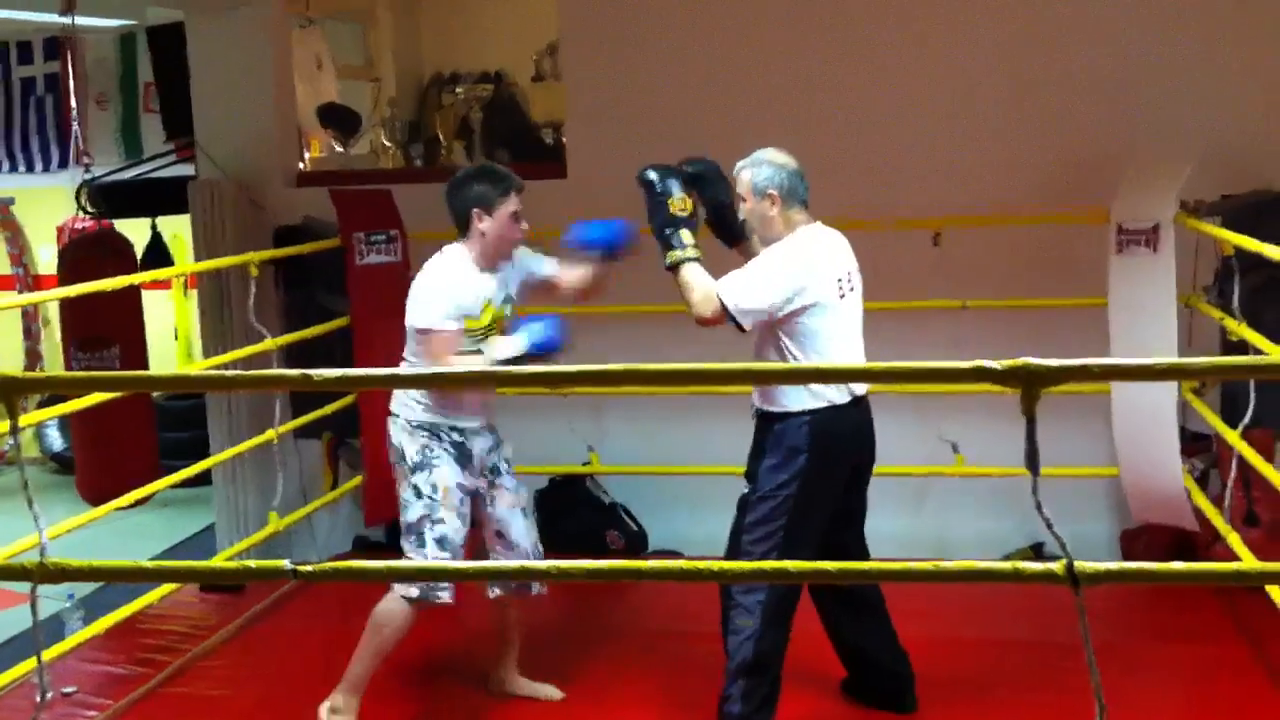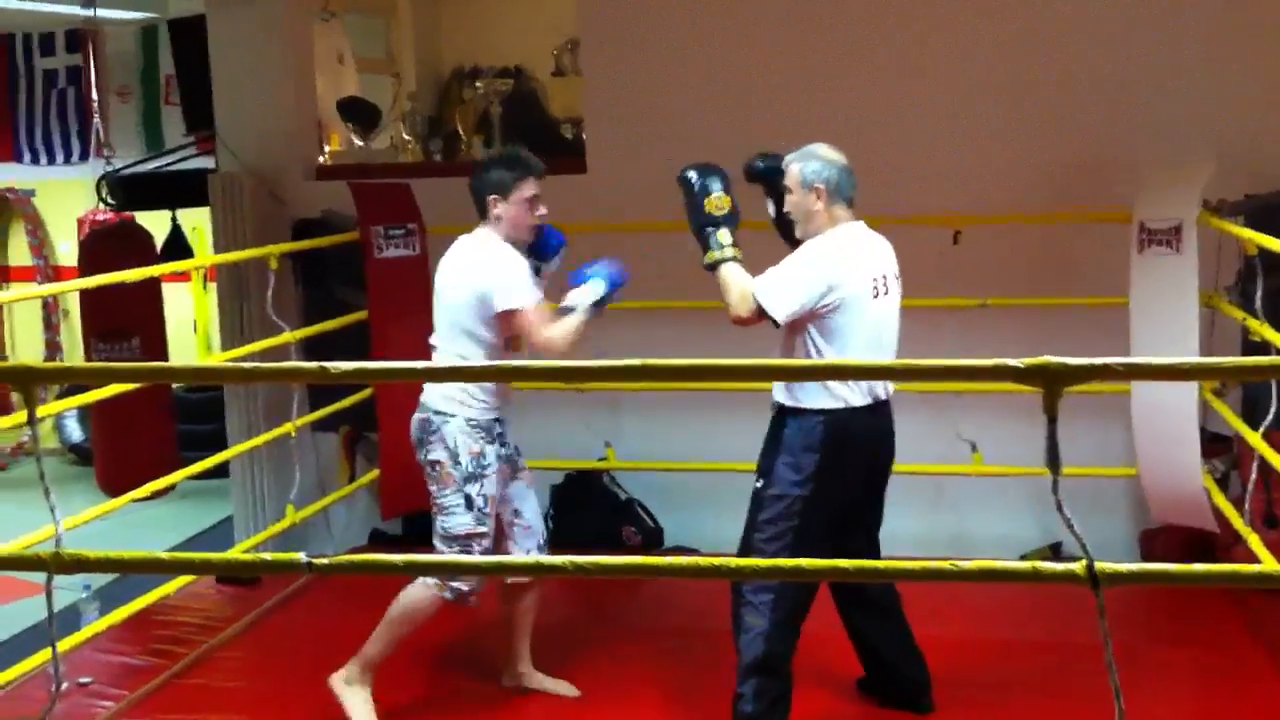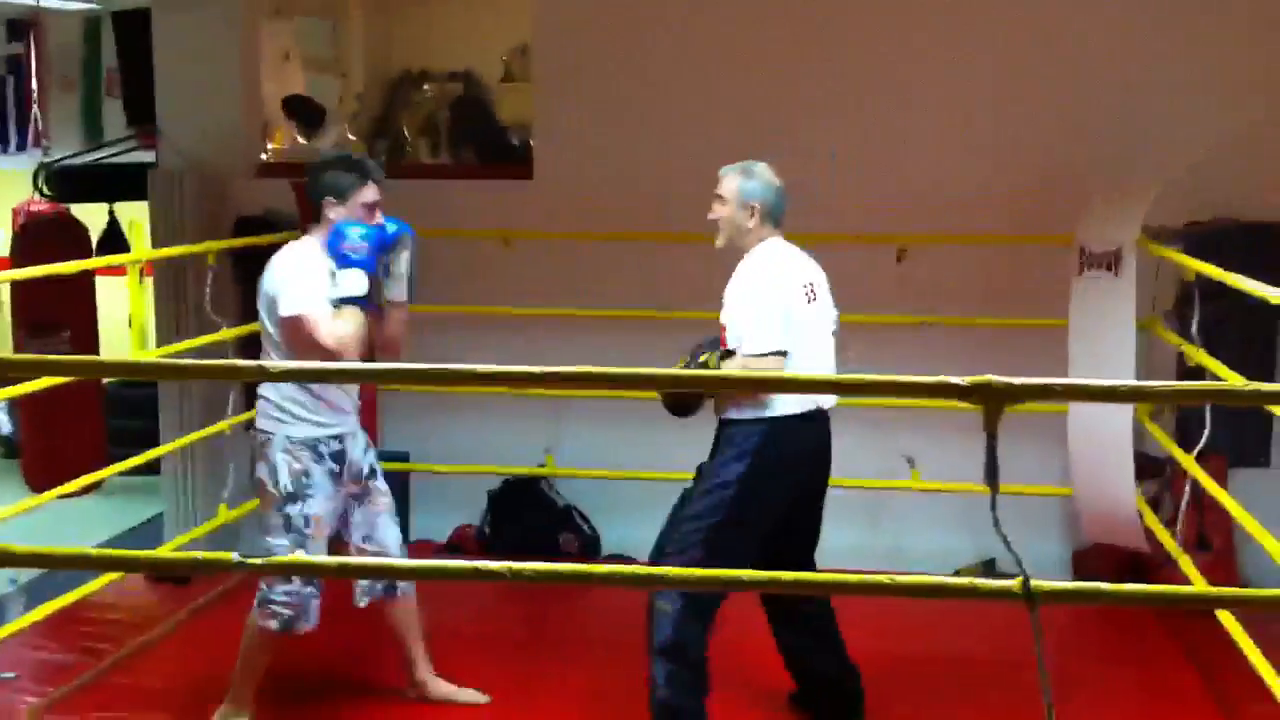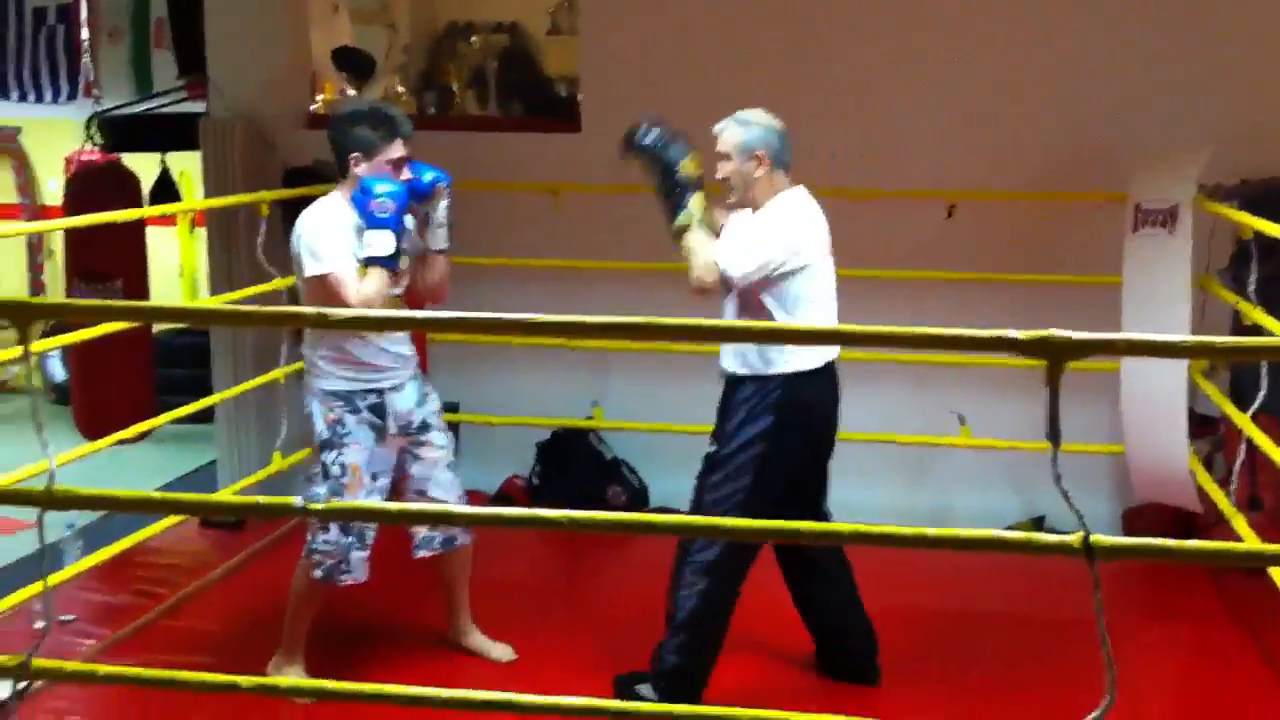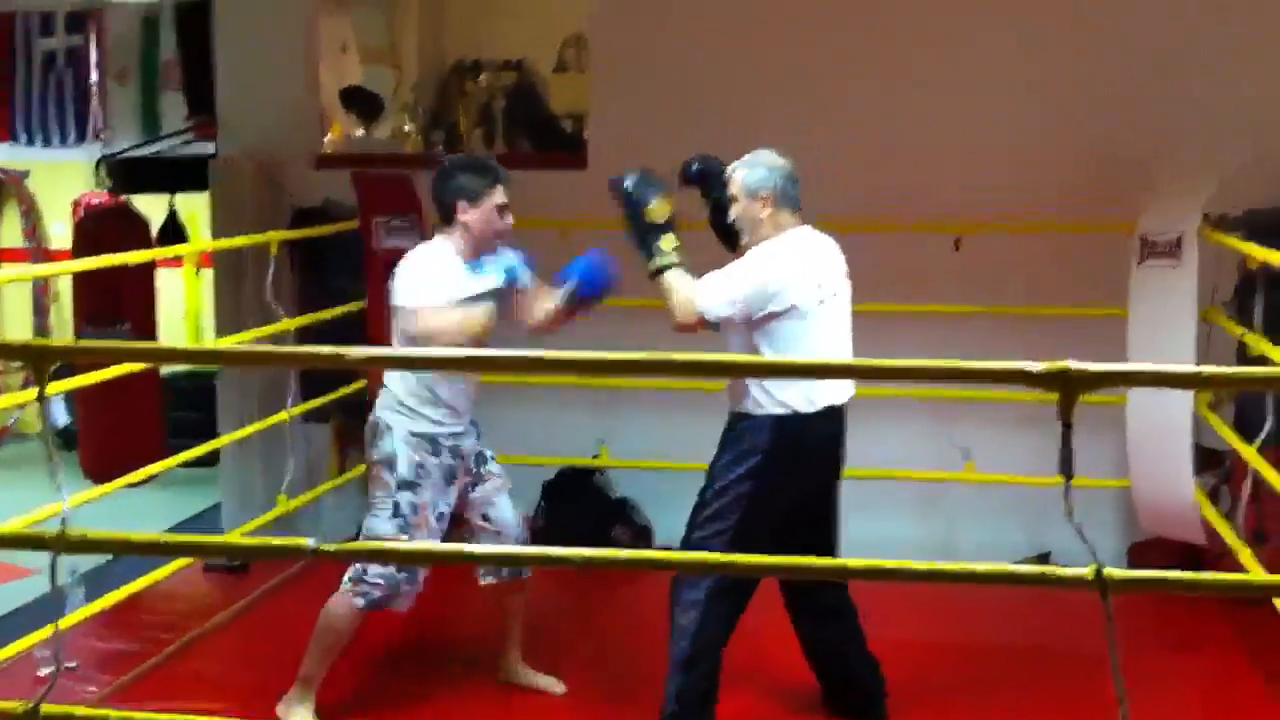
dt=0.5s
person 1, frame 1
left shoulder: (794, 261)
right shoulder: (828, 243)
left elbow: (708, 307)
right elbow: (767, 275)
left wrist: (676, 232)
right wrist: (723, 221)
left hip: (804, 435)
right hip: (846, 424)
left knee: (757, 574)
right knee: (841, 558)
person 1, frame 2
left shoulder: (824, 256)
right shoulder: (874, 246)
left elbow: (745, 307)
left wrist: (716, 229)
right wrist: (785, 219)
left hip: (819, 433)
right hip: (869, 425)
left knee: (768, 573)
right knee: (857, 557)
person 1, frame 3
left shoulder: (758, 273)
right shoulder: (805, 267)
left elbow: (759, 369)
left wrist: (701, 374)
left hip: (762, 440)
right hip: (809, 436)
left knee: (682, 564)
right knee: (790, 569)
person 1, frame 4
left shoulder: (785, 221)
right shoulder: (783, 211)
left elbow: (707, 273)
right elbow: (725, 232)
left wrist: (682, 191)
right wrist: (681, 183)
left hip: (775, 398)
right hip: (802, 392)
left knee: (715, 537)
right knee: (803, 527)
left ankle: (674, 680)
right ankle: (851, 652)
person 1, frame 5
left shoulder: (776, 263)
right shoulder: (821, 251)
left elbow: (688, 312)
left wrist: (656, 236)
right wrist: (719, 208)
left hip: (773, 438)
right hip: (818, 431)
left knee: (705, 576)
right knee: (813, 570)
person 2, frame 1
left shoulder: (512, 264)
right shoulder: (441, 279)
left elbow: (576, 281)
right elbow: (446, 374)
left wrist: (600, 252)
right wrist: (512, 347)
left hip: (478, 436)
right hip: (427, 434)
left knee: (520, 552)
right knee: (429, 575)
left ankle: (507, 674)
person 2, frame 2
left shoulder: (470, 251)
right shoulder: (499, 263)
right elbow: (545, 345)
left wrist: (550, 273)
right wrist: (591, 294)
left hip: (482, 427)
right hip: (458, 428)
left knee: (528, 542)
right knee: (458, 572)
left ankle: (519, 667)
right ankle: (357, 673)
person 2, frame 3
left shoulder: (344, 262)
right shoulder: (294, 268)
left elbow: (389, 344)
right elbow: (340, 350)
left wrist: (395, 275)
left hip: (345, 437)
right hip: (296, 444)
left knee: (387, 558)
right knee: (291, 588)
person 2, frame 4
left shoulder: (392, 209)
right shoulder: (319, 224)
left elbow: (433, 288)
right elbow: (363, 310)
left wrist: (436, 219)
right wrist: (381, 236)
left hip: (406, 385)
right hip: (345, 398)
left knee: (446, 506)
right knee: (339, 537)
left ankle: (462, 624)
right ankle: (288, 657)
person 2, frame 5
left shoulder: (490, 260)
right shoulder: (425, 271)
left elbow: (537, 317)
right elbow: (446, 337)
left wrist: (573, 293)
right wrist: (493, 287)
left hip: (460, 434)
right hip: (410, 439)
left knee: (510, 539)
right knee: (379, 574)
left ankle: (511, 661)
